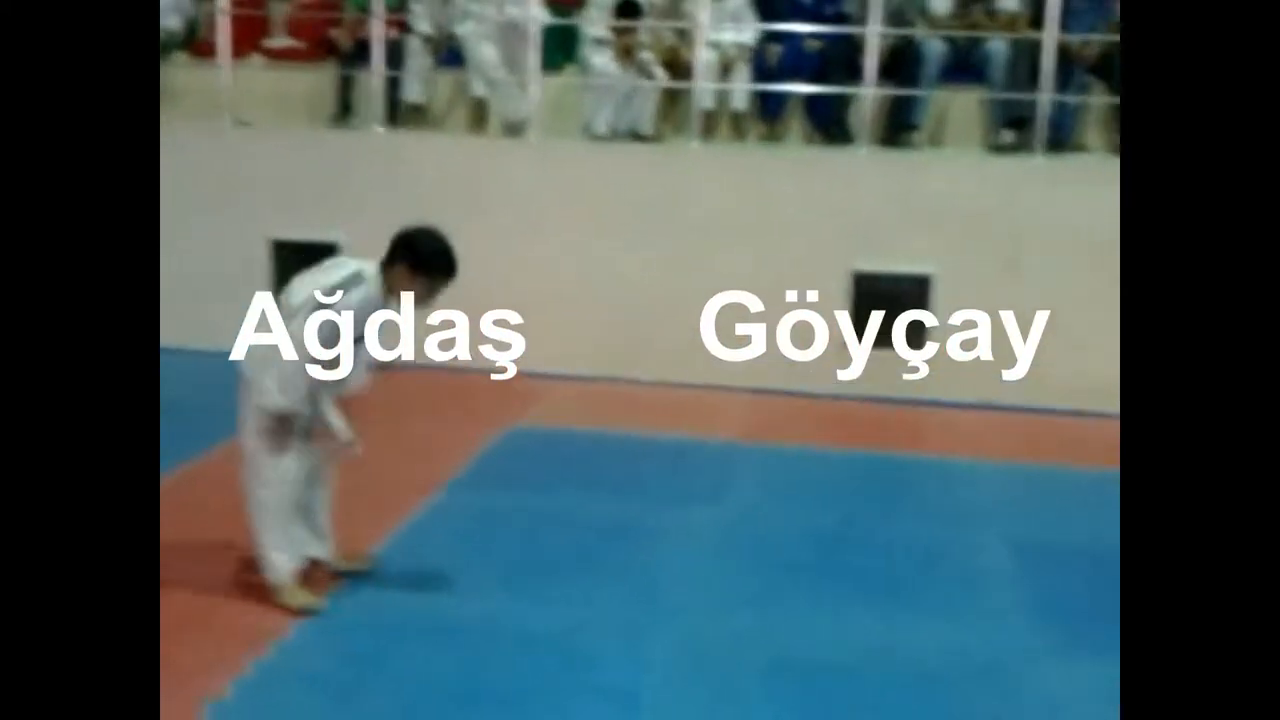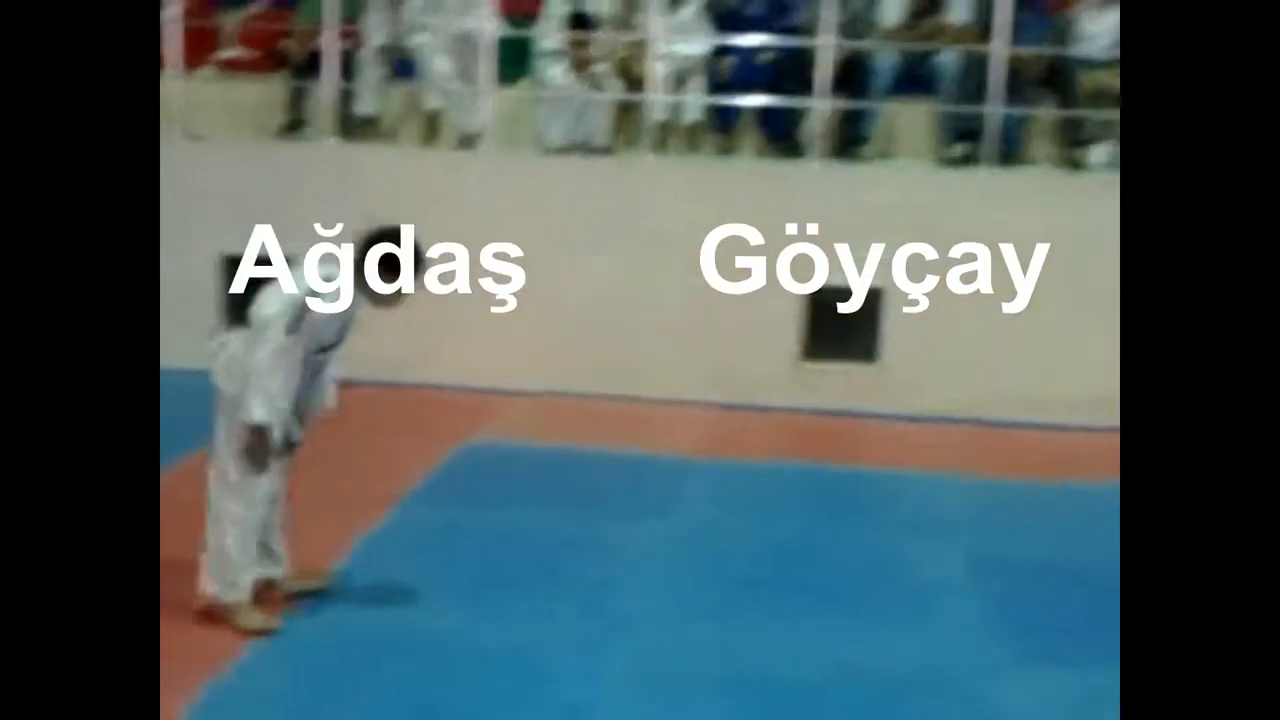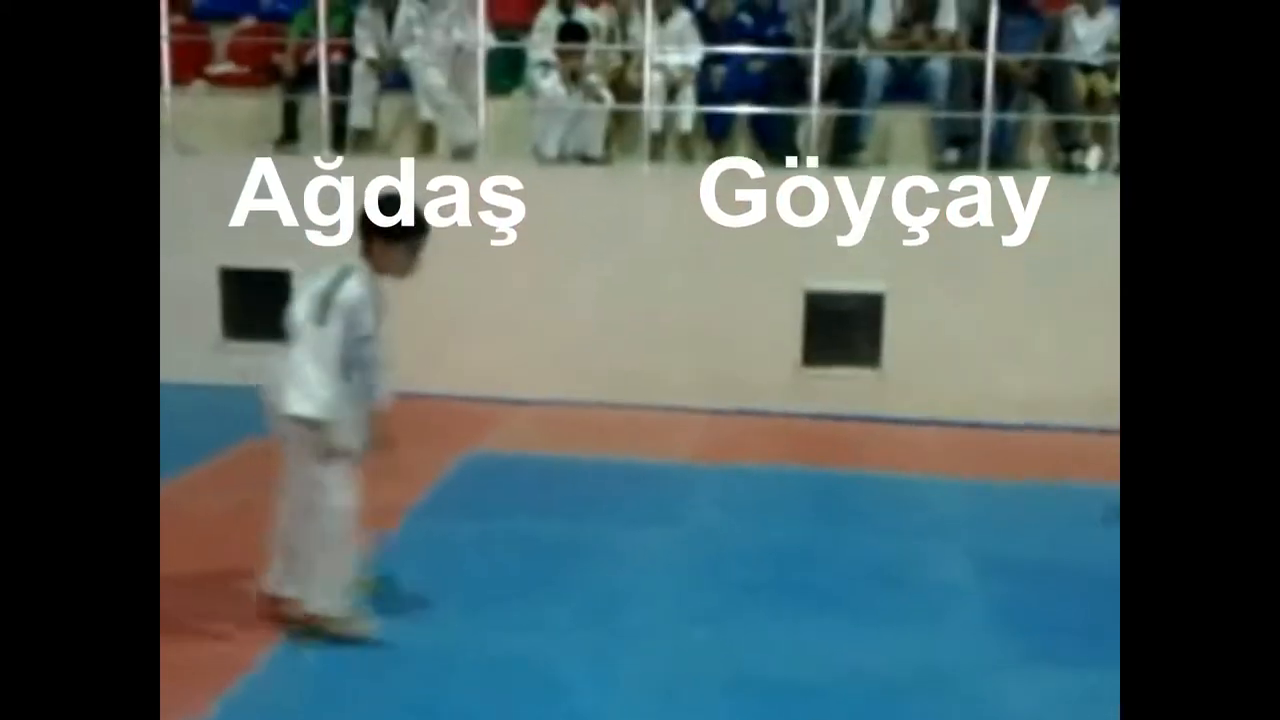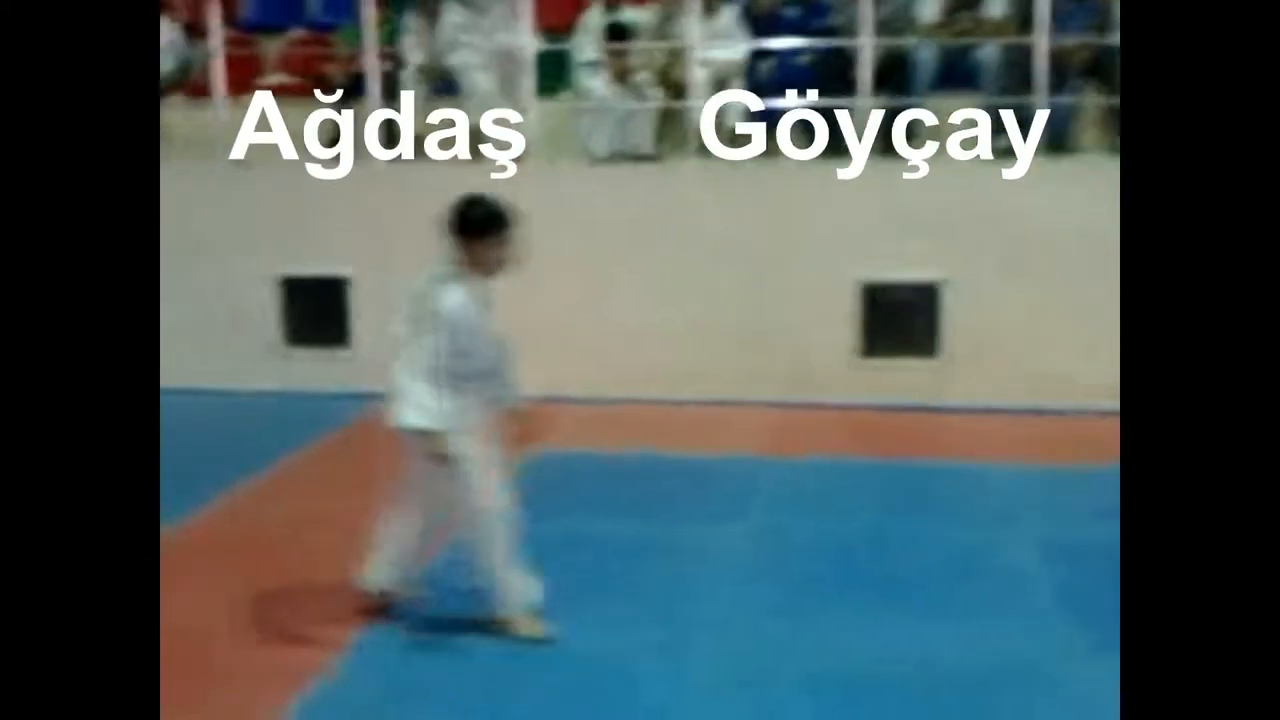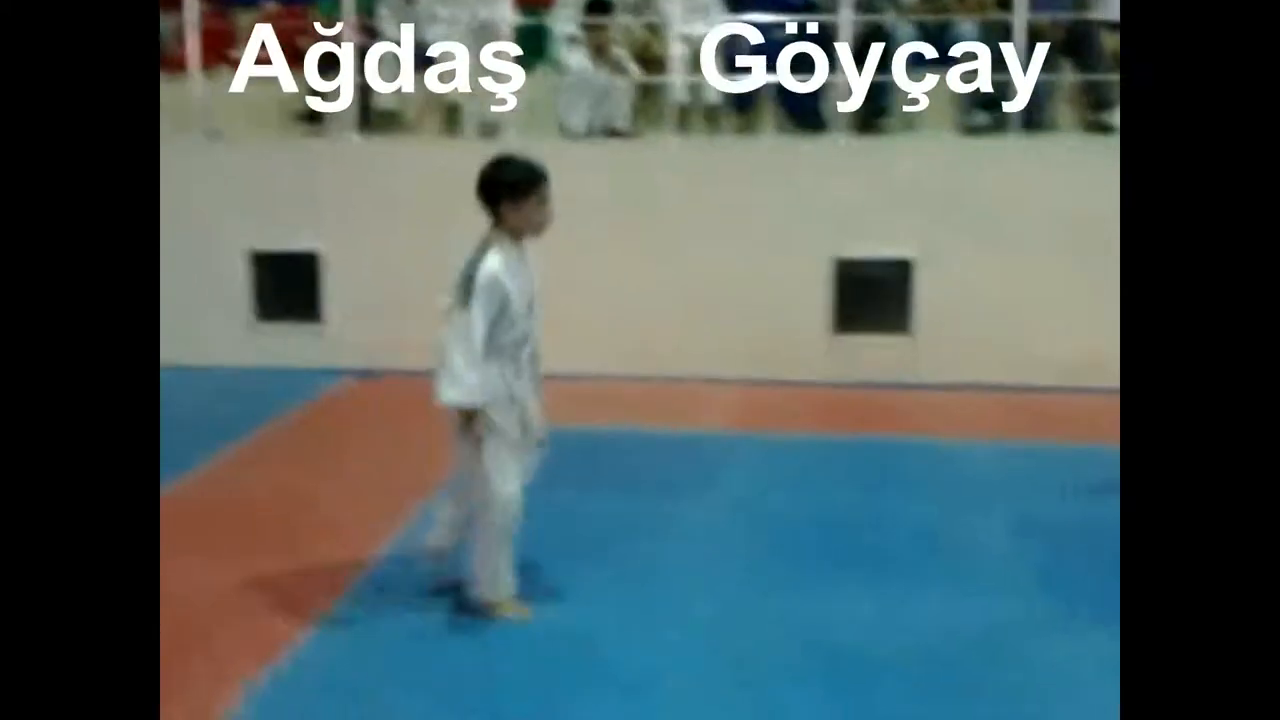
dt=0.2s
person 1, frame 1
left shoulder: (372, 287)
right shoulder: (350, 295)
left elbow: (349, 353)
right elbow: (296, 349)
left wrist: (332, 414)
right wrist: (285, 411)
left hip: (306, 376)
right hip: (273, 371)
left knee: (312, 467)
right knee: (276, 472)
left ankle: (316, 551)
right ankle: (281, 575)
person 1, frame 2
left shoulder: (341, 297)
right shoulder: (321, 303)
left elbow: (318, 362)
right elbow: (274, 365)
left wrist: (303, 415)
right wrist: (263, 429)
left hip: (269, 387)
right hip: (249, 388)
left knee: (269, 486)
right knee: (243, 487)
left ankle: (271, 572)
right ankle: (225, 594)
person 1, frame 3
left shoulder: (368, 289)
right shoulder: (344, 292)
left elbow: (366, 359)
right elbow: (314, 358)
left wrist: (371, 413)
right wrist: (319, 424)
left hip: (338, 409)
right hip: (317, 412)
left knee: (308, 500)
right knee: (334, 503)
left ankle: (287, 591)
right ankle: (323, 606)
person 1, frame 4
left shoulder: (474, 294)
right shoulder: (443, 300)
left elbow: (492, 356)
right elbow: (417, 369)
left wrist: (507, 405)
right wrist: (429, 431)
left hip: (466, 416)
right hip: (445, 422)
left knee: (418, 505)
right knee: (488, 508)
left ankle: (378, 584)
right ankle: (516, 607)
person 1, frame 5
left shoulder: (517, 256)
right shoulder: (487, 268)
right elbow: (464, 342)
left wrist: (530, 389)
right wrist: (469, 410)
left hip: (513, 389)
right hip: (487, 394)
left knee: (478, 482)
right knee: (499, 491)
left ankle: (440, 547)
right ankle: (491, 591)
